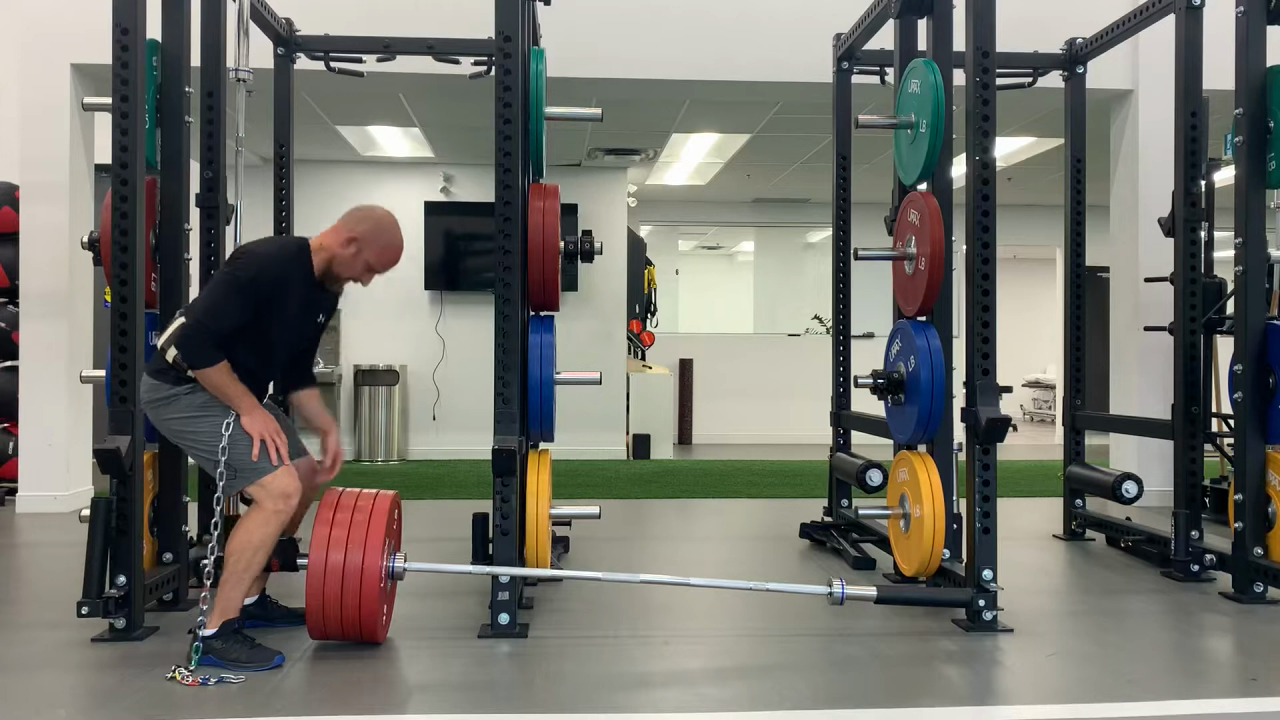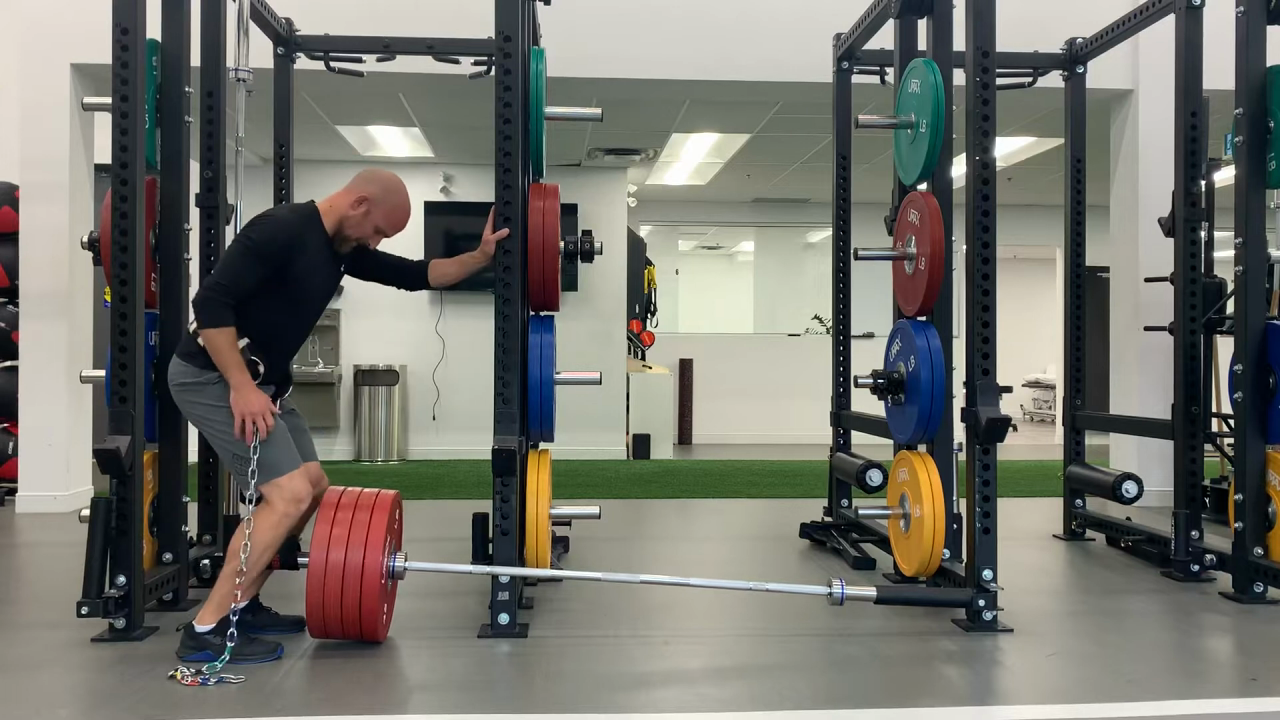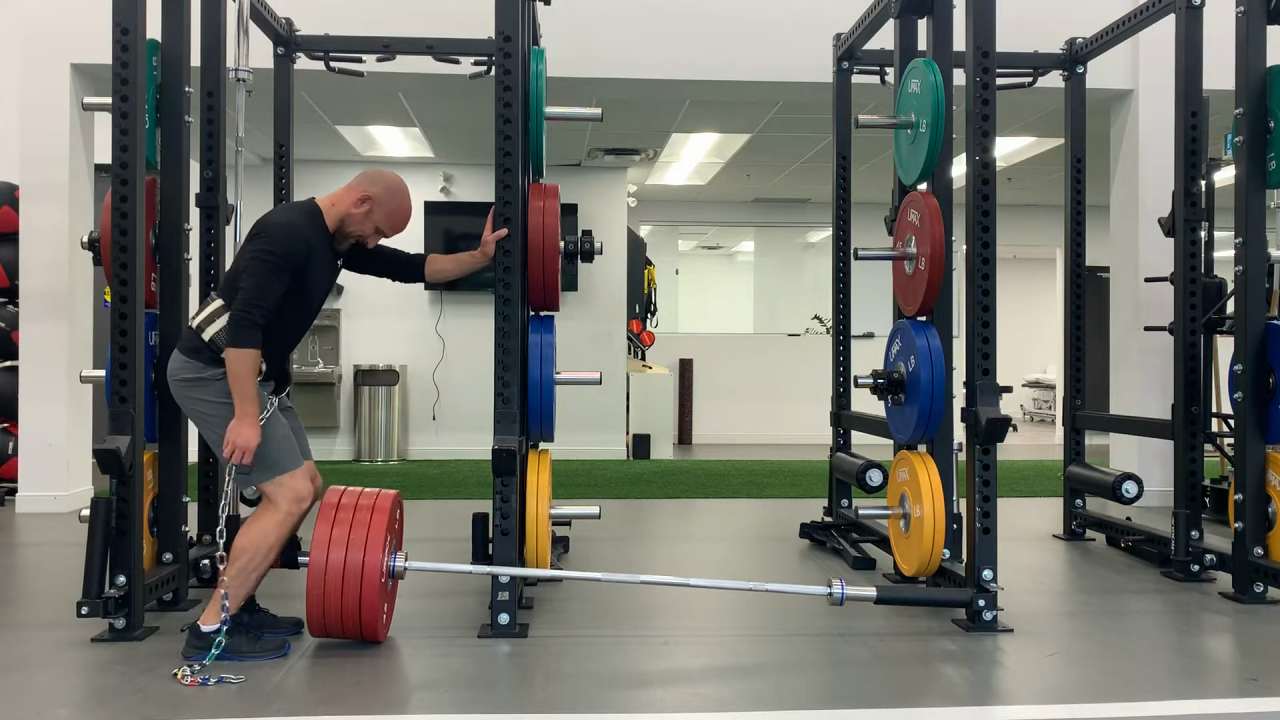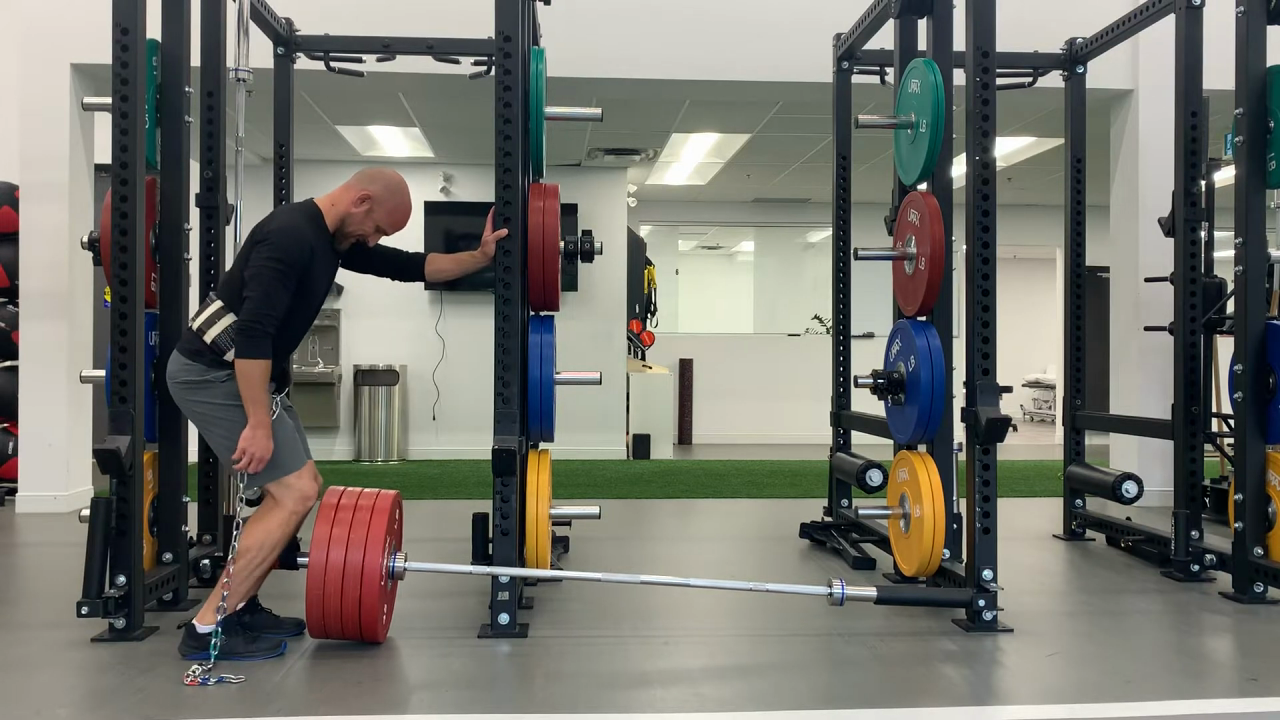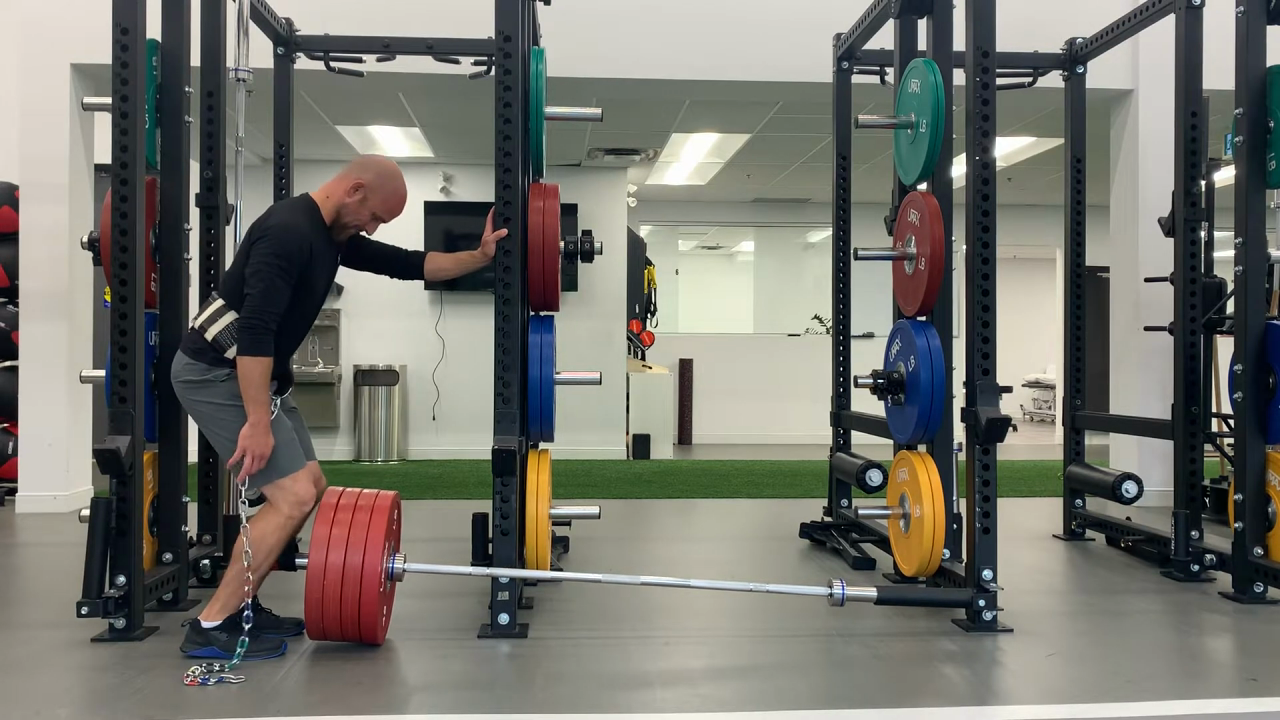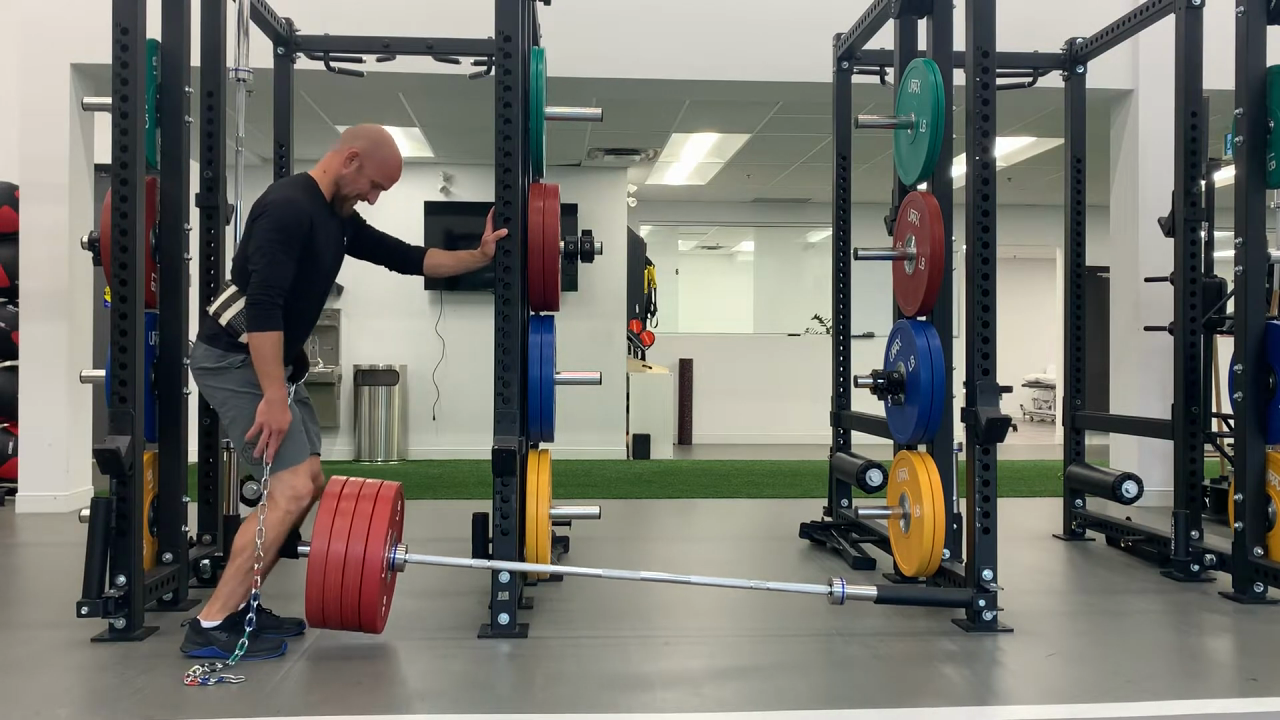
dt=0.7s
person 1, frame 1
left shoulder: (323, 294)
right shoulder: (268, 264)
left elbow: (296, 375)
right elbow: (195, 339)
left wrist: (329, 430)
right wrist: (250, 409)
left hip: (235, 388)
right hip: (181, 387)
left knee: (305, 479)
right knee: (280, 492)
left ankle: (249, 598)
right ankle: (215, 632)
person 1, frame 2
left shoulder: (340, 246)
right shoulder: (282, 230)
left elbow: (413, 276)
right elbow: (211, 302)
left wrist: (481, 257)
right wrist: (242, 388)
left hip: (260, 377)
right hip: (213, 375)
left knee: (312, 488)
right knee: (287, 496)
left ankle: (243, 605)
right ankle: (206, 631)
person 1, frame 3
left shoulder: (336, 240)
right shoulder: (288, 231)
left elbow: (410, 268)
right elbow: (243, 322)
left wrist: (480, 257)
right wrist: (245, 417)
left hip: (255, 374)
right hip: (211, 371)
left knee: (306, 488)
right knee: (290, 495)
left ankle: (239, 605)
right ankle: (211, 629)
person 1, frame 4
left shoulder: (334, 239)
right shoulder: (291, 234)
left elbow: (408, 267)
right elbow: (253, 331)
left wrist: (480, 257)
right wrist: (260, 426)
left hip: (247, 372)
right hip: (213, 371)
left knee: (305, 489)
right knee: (295, 494)
left ankle: (238, 607)
right ankle: (206, 629)
person 1, frame 5
left shoulder: (332, 235)
right shoulder: (289, 230)
left elbow: (404, 264)
right elbow: (255, 329)
left wrist: (479, 257)
right wrist: (258, 423)
left hip: (250, 372)
right hip: (216, 372)
left knee: (310, 489)
right knee: (293, 497)
left ankle: (239, 608)
right ankle: (212, 626)
person 1, frame 6
left shoulder: (337, 218)
right shoulder: (289, 206)
left elbow: (405, 258)
right elbow: (262, 306)
left wrist: (478, 257)
right wrist: (273, 397)
left hip: (270, 360)
right hip: (234, 358)
left knee: (307, 484)
right knee: (290, 491)
left ankle: (238, 608)
right ankle: (210, 626)
